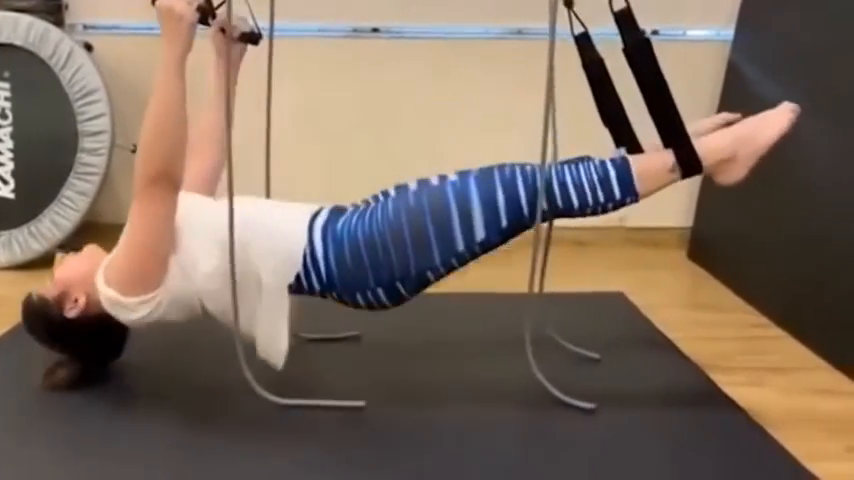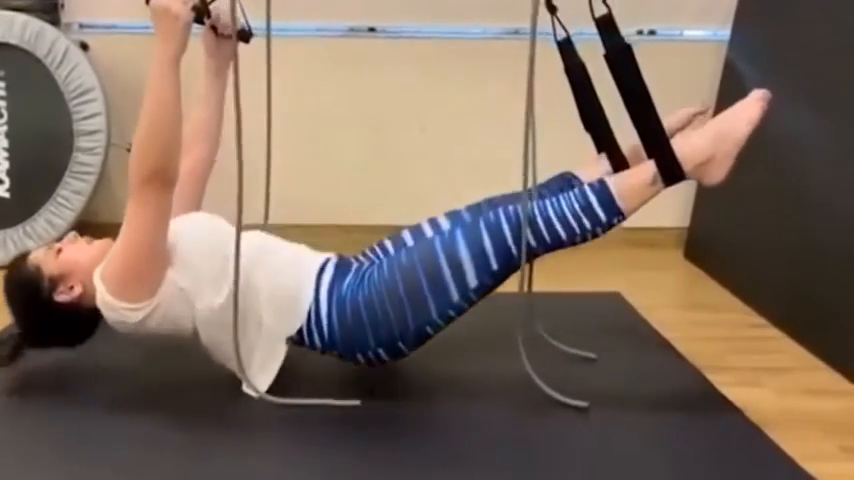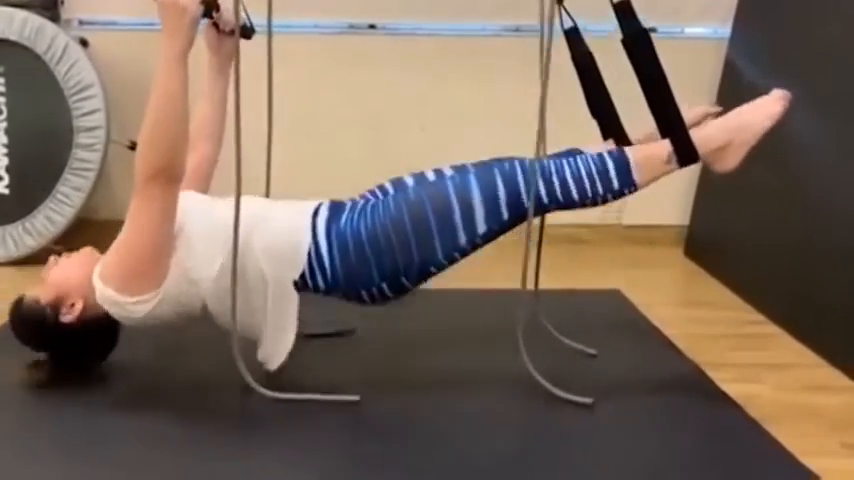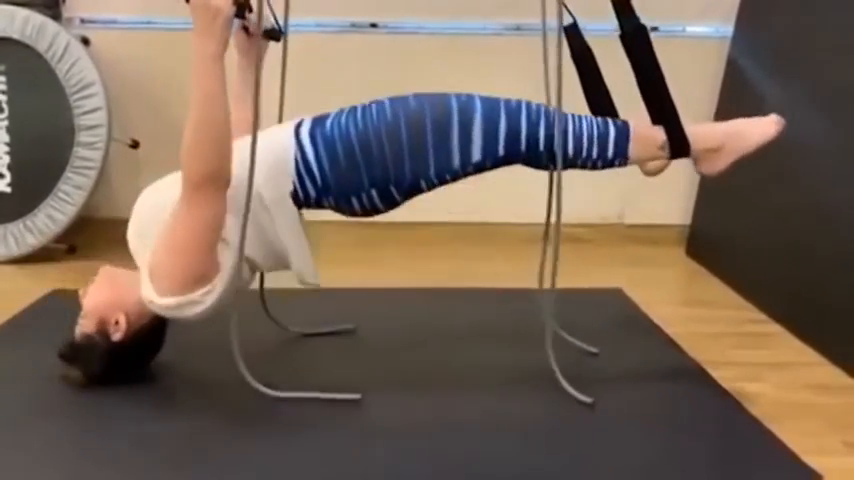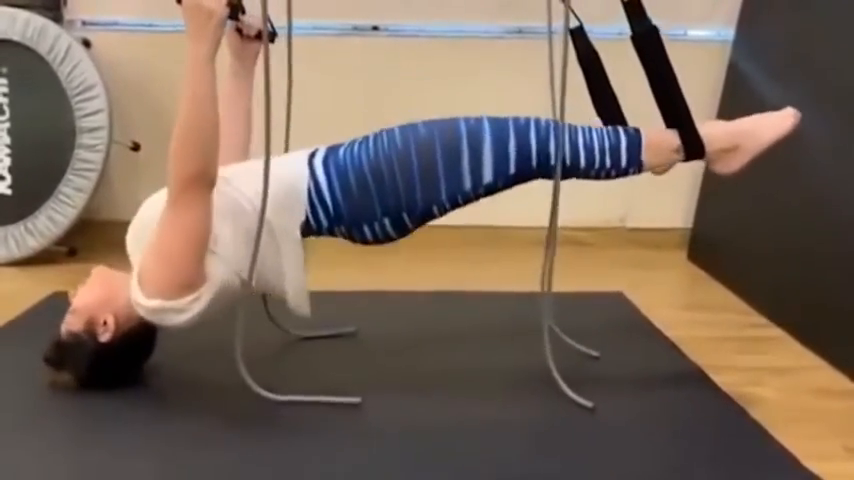
dt=0.4s
person 1, frame 1
left shoulder: (136, 275)
right shoulder: (126, 288)
left elbow: (200, 165)
right elbow: (157, 178)
left wrist: (227, 68)
left hip: (340, 241)
right hip: (345, 254)
left knee: (526, 187)
right knee: (526, 189)
left ankle: (680, 149)
right ankle: (707, 156)
person 1, frame 2
left shoulder: (151, 253)
right shoulder: (125, 291)
left elbow: (192, 162)
right elbow: (152, 175)
left wrist: (217, 68)
left hip: (342, 286)
right hip: (349, 313)
left knee: (516, 215)
right knee: (518, 228)
left ankle: (643, 154)
right ankle: (686, 158)
person 1, frame 3
left shoulder: (135, 270)
right shoulder: (124, 288)
left elbow: (196, 161)
right elbow: (156, 173)
left wrist: (221, 64)
left hip: (337, 234)
right hip: (343, 252)
left knee: (522, 184)
right knee: (519, 184)
left ankle: (659, 141)
right ankle: (700, 144)
person 1, frame 4
left shoulder: (150, 240)
right shoulder: (170, 286)
left elbow: (230, 162)
right elbow: (209, 181)
left wrist: (248, 60)
left hip: (328, 156)
left knee: (517, 133)
right knee: (520, 128)
left ankle: (666, 139)
right ankle: (691, 141)
person 1, frame 5
left shoulder: (152, 273)
right shoulder: (162, 290)
left elbow: (228, 172)
right elbow: (196, 181)
left wrist: (242, 63)
left hip: (338, 185)
right hip: (347, 188)
left knee: (524, 149)
right knee: (529, 144)
left ankle: (676, 142)
right ankle: (707, 141)
